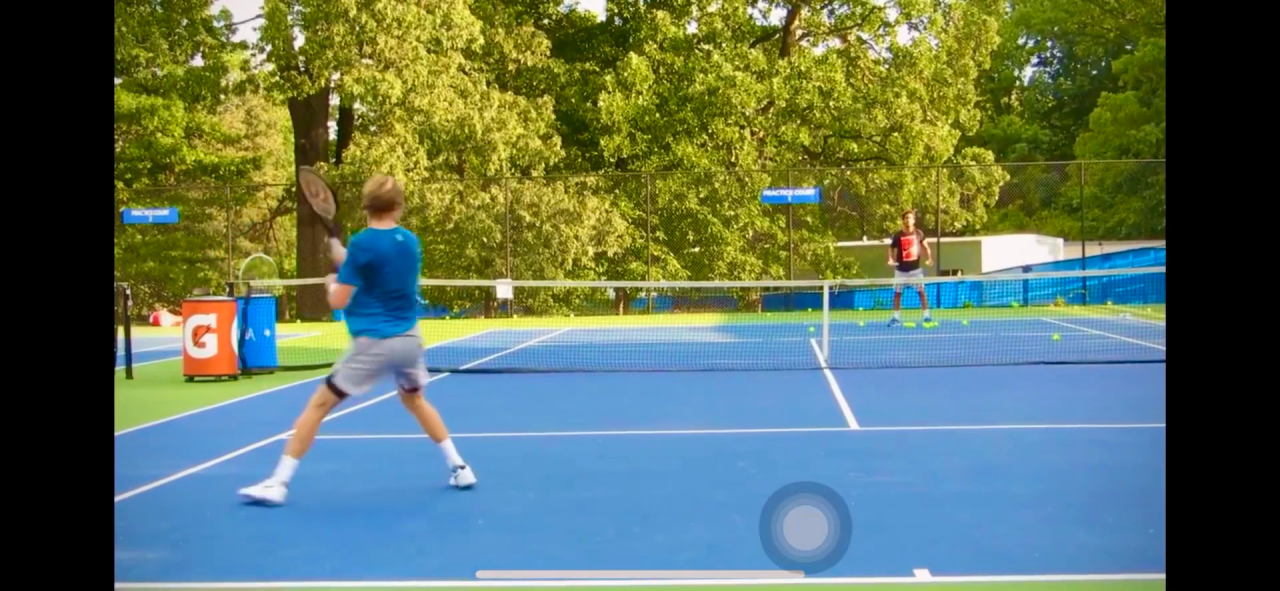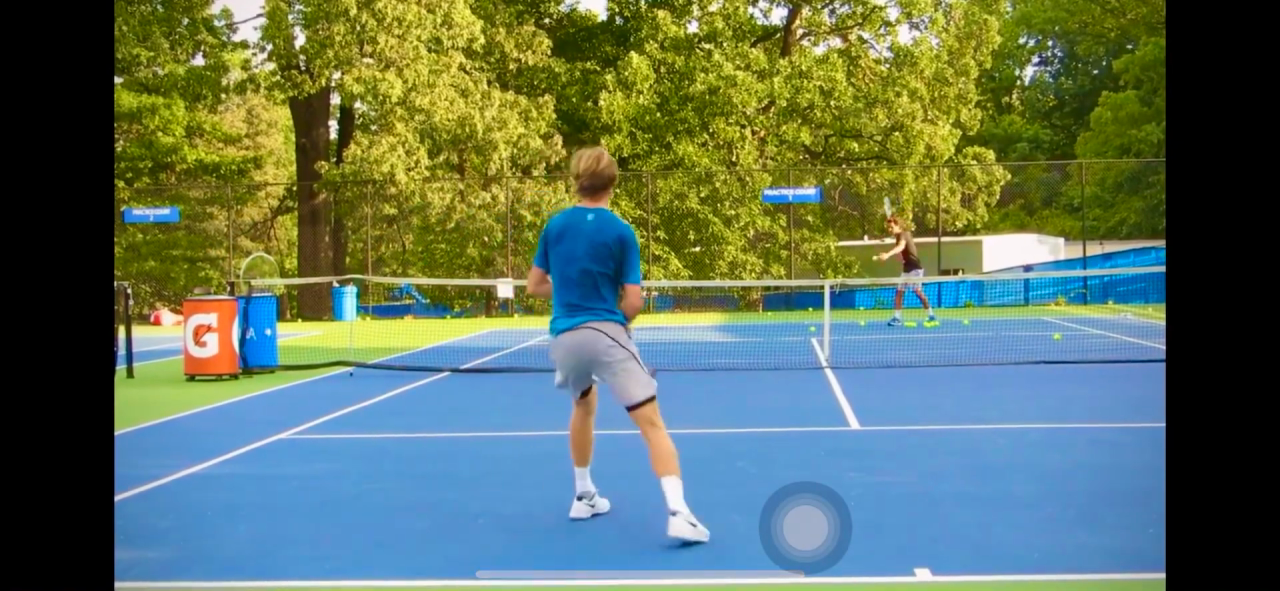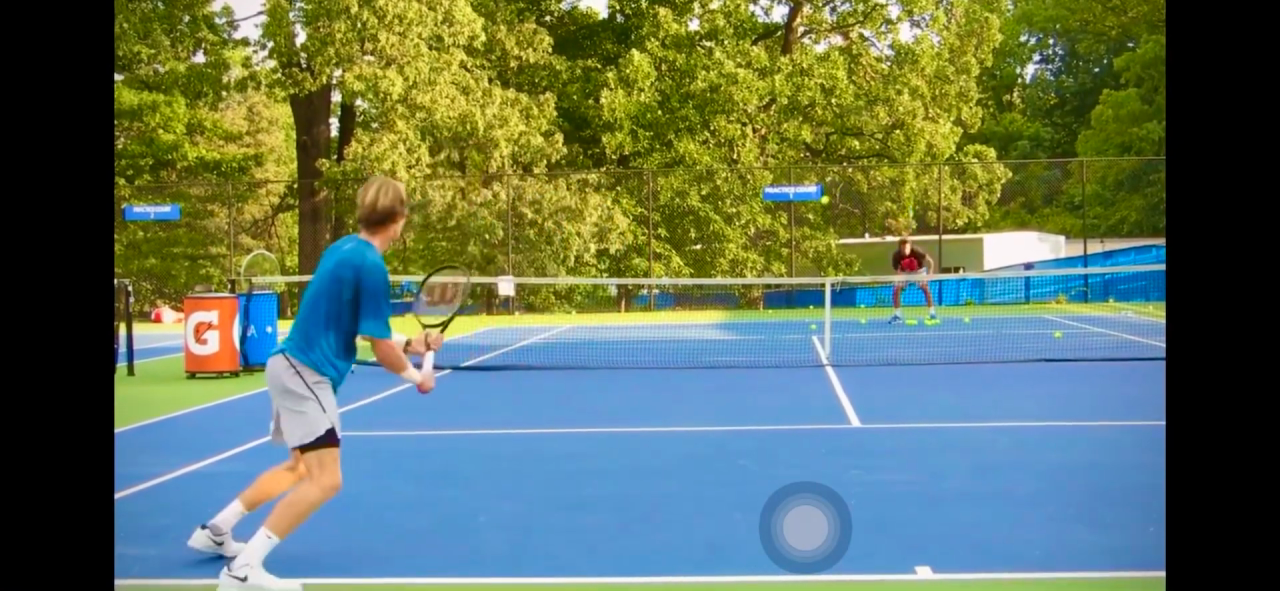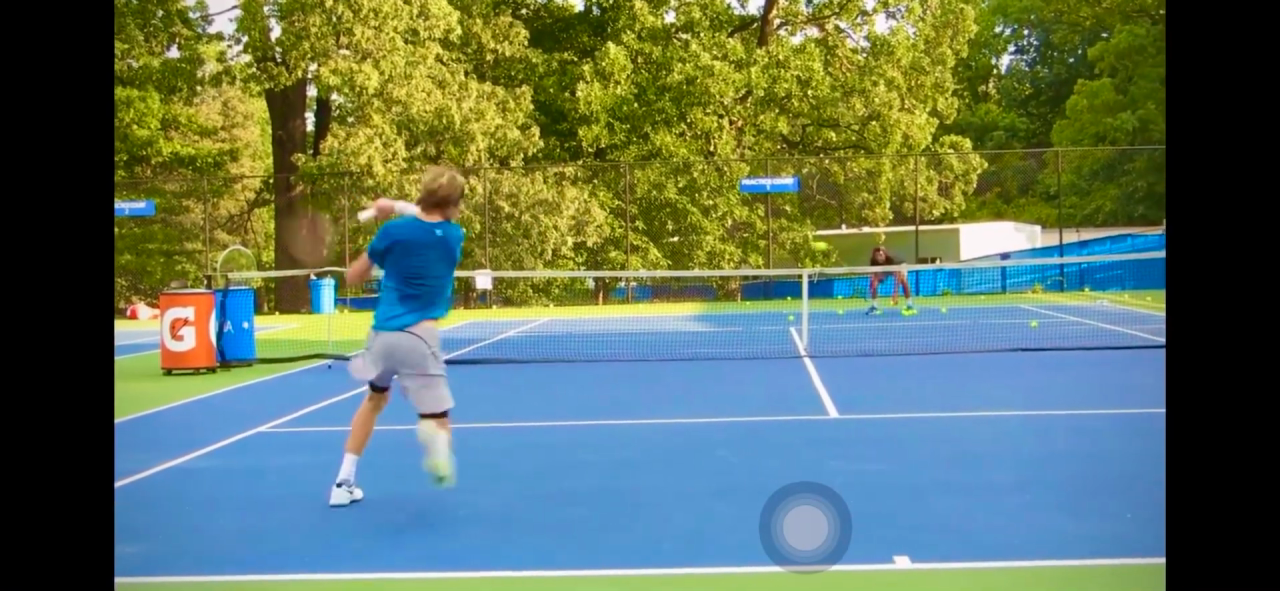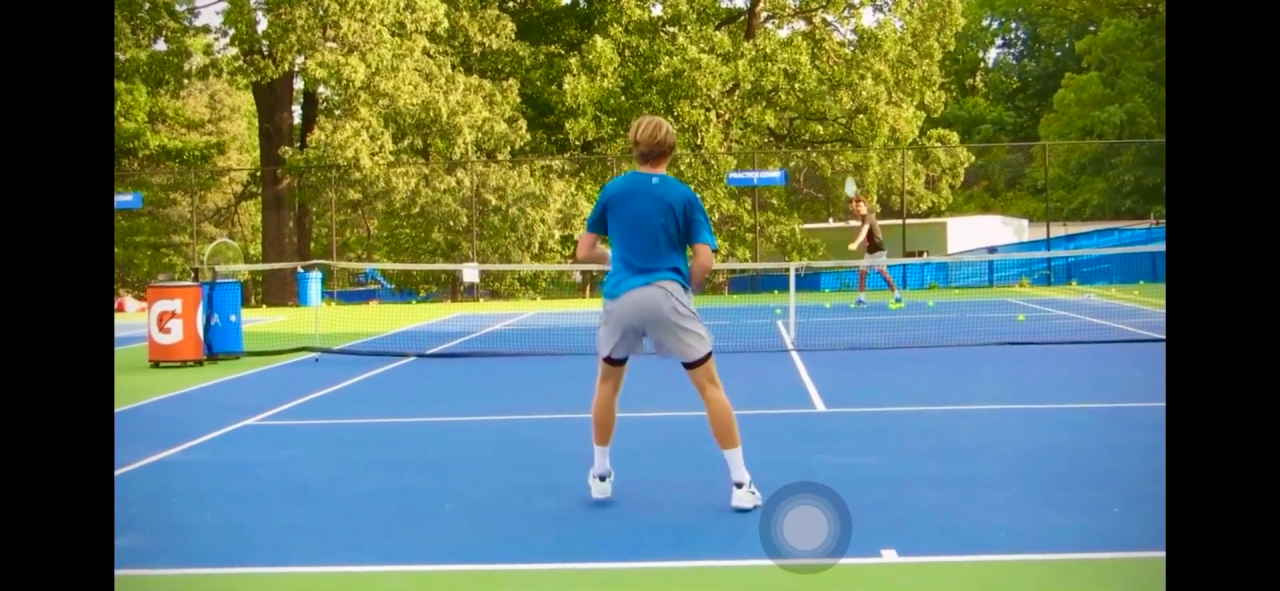
dt=1s
person 1, frame 1
left shoulder: (361, 244)
right shoulder: (413, 242)
left elbow: (339, 301)
left wrist: (332, 282)
left hip: (373, 343)
right hip: (410, 339)
left knee: (319, 405)
right knee: (415, 400)
left ankle: (277, 483)
right ankle: (458, 468)
person 1, frame 2
left shoulder: (554, 225)
right shoulder: (621, 231)
left elbow: (535, 286)
right elbow: (634, 302)
left hip: (563, 338)
right hip: (605, 333)
left knee: (584, 405)
right knee: (652, 425)
left ankle: (584, 496)
right ankle: (678, 514)
person 1, frame 3
left shoulder: (342, 250)
right shoulder: (370, 266)
right elbow: (380, 346)
left wrist: (409, 344)
right wrist: (416, 376)
left hip: (292, 365)
right hip: (305, 372)
left knee: (301, 468)
right knee: (326, 480)
left ankle: (215, 530)
person 1, frame 4
left shoulder: (394, 231)
right shoulder: (452, 237)
left elbow: (355, 277)
right wrist: (398, 208)
left hip: (384, 335)
right hip: (419, 339)
left knee: (374, 402)
right knee: (437, 423)
left ankle: (343, 483)
right ankle: (433, 438)
person 1, frame 5
left shoulder: (612, 190)
right shoulder: (685, 196)
left elbow: (584, 253)
right elbow: (704, 262)
left hip: (620, 299)
right hip: (666, 295)
left knee: (608, 382)
right knee: (709, 385)
left ankle: (601, 474)
right ankle: (741, 483)
